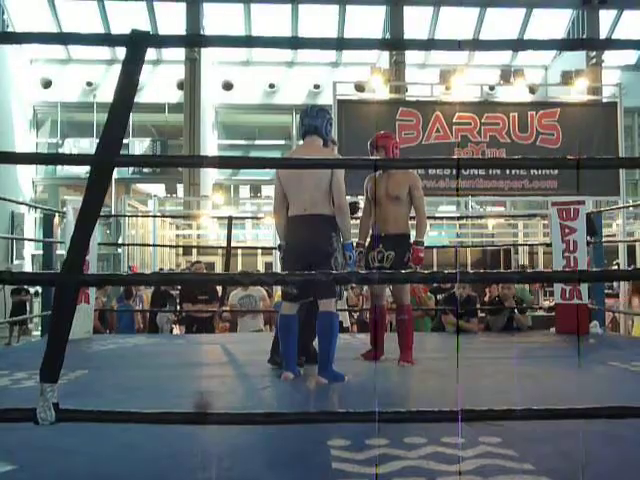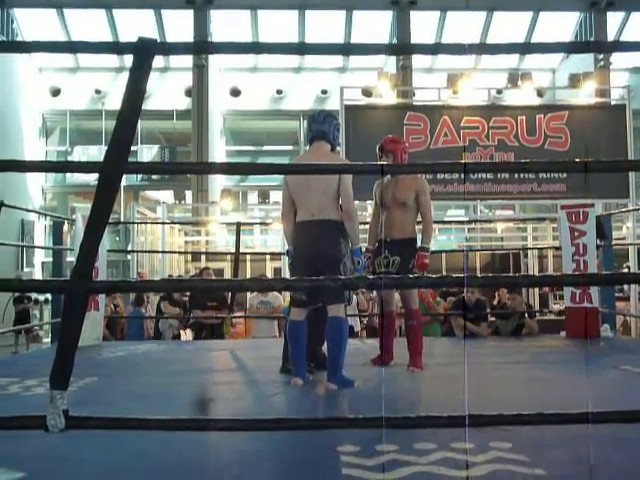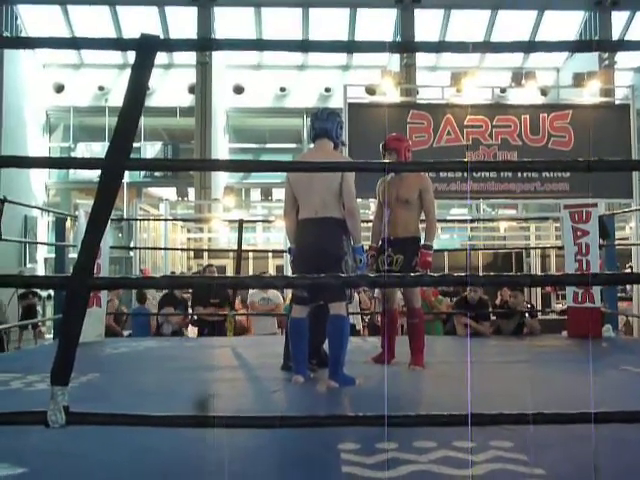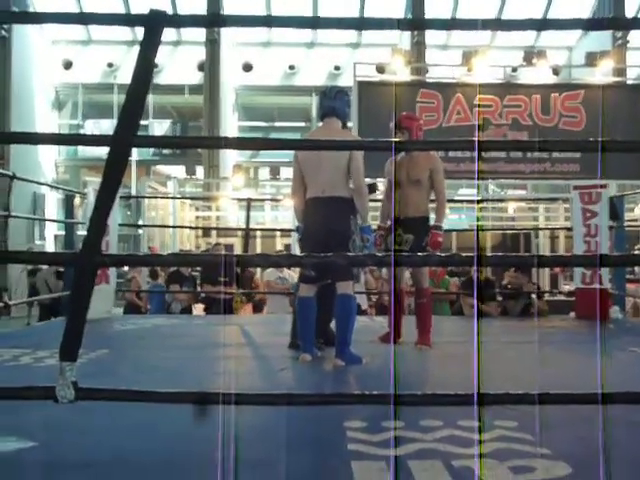
dt=1s
person 1, frame 1
right shoulder: (331, 157)
left elbow: (278, 210)
right elbow: (340, 205)
left wrist: (284, 241)
right wrist: (347, 241)
left hip: (294, 232)
right hip: (323, 230)
left knee: (289, 301)
right knee: (327, 301)
left ankle: (288, 366)
right ankle: (325, 369)
person 1, frame 2
right shoulder: (339, 163)
left elbow: (286, 215)
right elbow: (348, 211)
left wrist: (292, 247)
right wrist: (356, 247)
left hip: (302, 238)
right hip: (330, 236)
left knee: (298, 308)
right knee: (336, 307)
left ankle: (298, 372)
right ankle: (334, 375)
person 1, frame 3
right shoulder: (341, 161)
left elbow: (289, 213)
right elbow: (350, 208)
left wrist: (294, 245)
right wrist: (358, 245)
left hip: (304, 235)
right hip: (332, 234)
left knee: (300, 305)
right knee: (338, 304)
left ankle: (299, 370)
right ankle: (336, 373)
person 1, frame 4
right shoulder: (350, 140)
left elbow: (297, 191)
right elbow: (359, 187)
left wrist: (301, 224)
right wrist: (365, 224)
left hip: (313, 214)
right hip: (340, 213)
left knee: (307, 283)
right knee: (345, 283)
left ankle: (306, 348)
right ankle: (342, 352)
person 2, frame 1
left shoulder: (410, 178)
right shoulder: (370, 181)
left elbow: (421, 214)
left wrist: (418, 245)
right wrist: (360, 244)
left hip: (400, 240)
right hip: (376, 241)
left knee: (401, 296)
right knee: (376, 296)
left ankle: (406, 351)
right ankle: (376, 347)
person 2, frame 2
left shoulder: (417, 183)
right shoulder: (379, 186)
left elbow: (427, 220)
left wrist: (424, 251)
right wrist: (369, 249)
left hip: (406, 245)
right hip: (383, 246)
left knee: (410, 301)
right knee: (385, 301)
left ankle: (416, 356)
right ankle: (385, 352)
person 2, frame 3
left shoulder: (421, 181)
right shoulder: (382, 184)
left elbow: (431, 218)
left wrist: (427, 248)
right wrist: (373, 248)
left hip: (410, 244)
right hip: (386, 244)
left knee: (412, 299)
right knee: (387, 299)
left ankle: (417, 355)
right ankle: (387, 350)
person 2, frame 4
left shoulder: (431, 161)
right shoulder: (392, 163)
left elbow: (441, 198)
left wrist: (437, 229)
right wrist: (382, 227)
left hip: (419, 224)
right hip: (396, 224)
left knee: (420, 278)
right knee: (395, 278)
left ankle: (424, 334)
right ankle: (394, 330)
